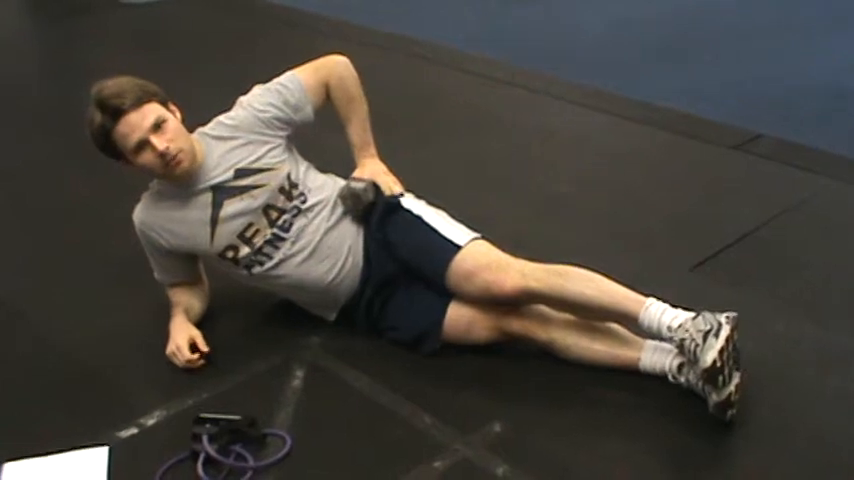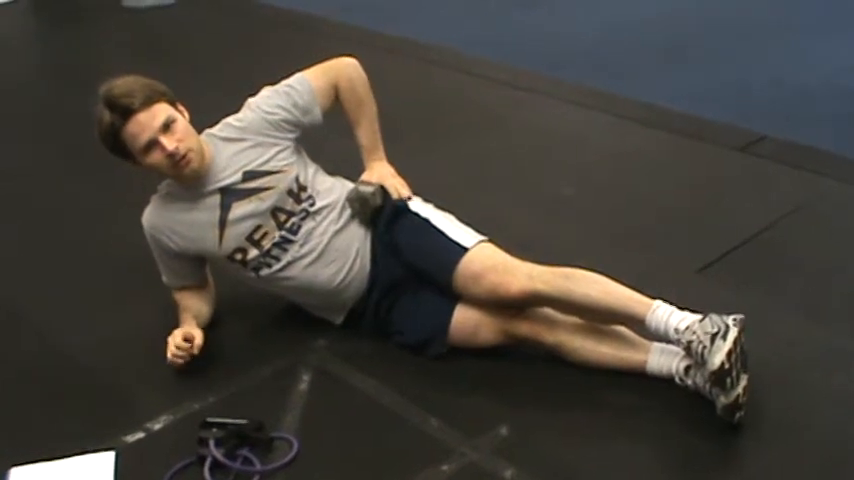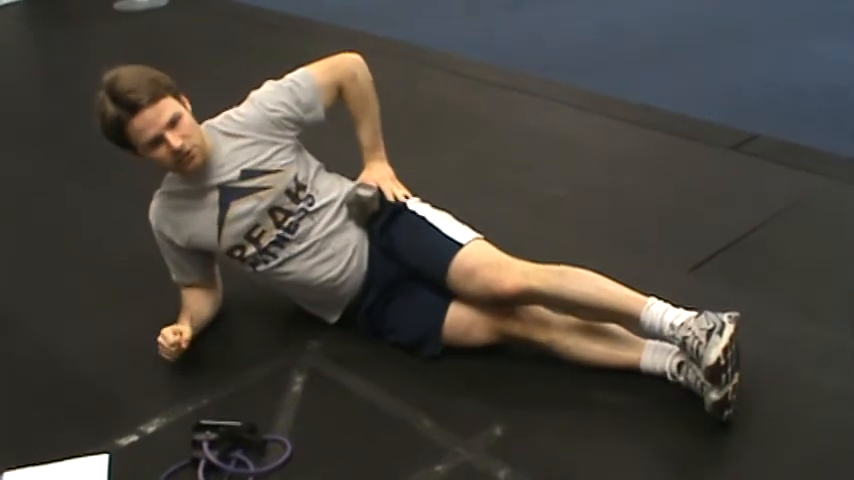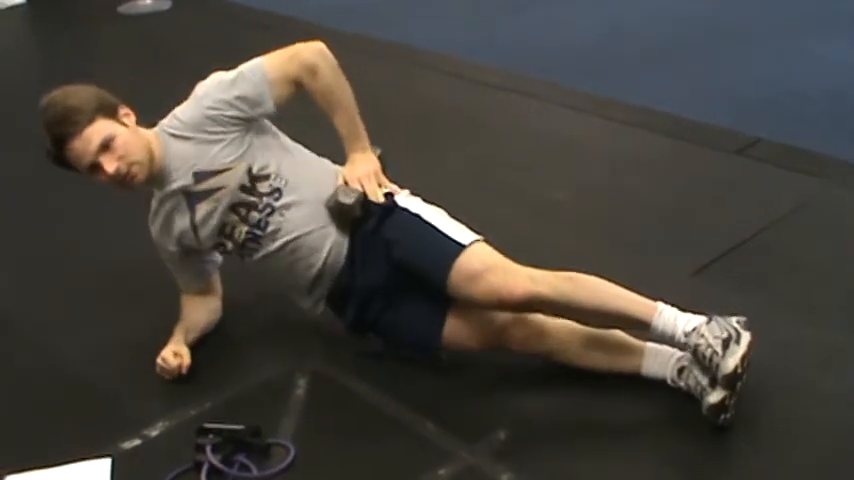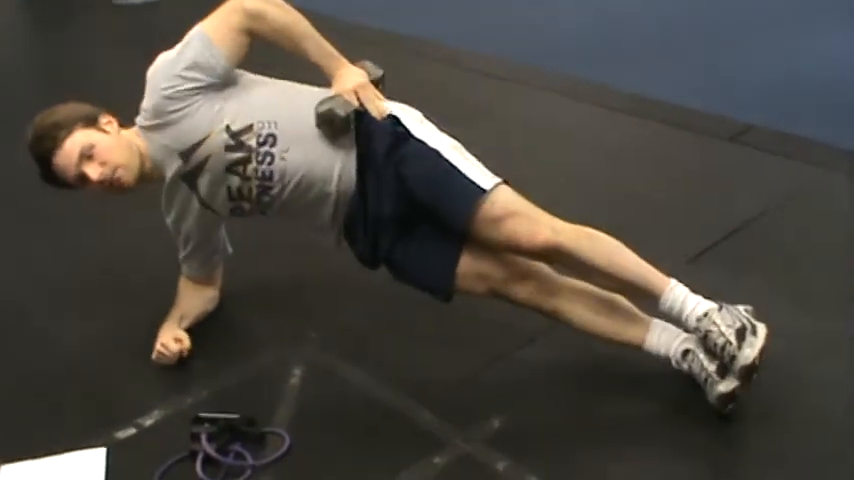
dt=1s
person 1, frame 1
left shoulder: (245, 120)
right shoulder: (155, 221)
left elbow: (337, 68)
right elbow: (189, 287)
left wrist: (368, 156)
right wrist: (180, 323)
left hip: (378, 223)
right hip: (359, 302)
left knee: (506, 281)
right knee: (509, 323)
left ankle: (681, 329)
right ankle: (676, 364)
person 1, frame 2
left shoulder: (253, 122)
right shoulder: (164, 223)
left elbow: (346, 70)
right elbow: (195, 291)
left wrist: (377, 160)
right wrist: (186, 328)
left hip: (384, 228)
right hip: (366, 305)
left knee: (511, 284)
right knee: (517, 325)
left ankle: (687, 330)
right ankle: (684, 367)
person 1, frame 3
left shoulder: (255, 117)
right shoulder: (169, 218)
left elbow: (349, 67)
right elbow: (203, 289)
left wrist: (376, 159)
right wrist: (182, 327)
left hip: (380, 223)
right hip: (363, 304)
left knee: (505, 282)
right knee: (515, 324)
left ankle: (684, 328)
right ankle: (678, 365)
person 1, frame 4
left shoulder: (205, 111)
right shoulder: (167, 224)
left elbow: (311, 58)
right elbow: (203, 296)
left wrist: (359, 151)
right wrist: (179, 342)
left hip: (374, 222)
right hip: (354, 294)
left knee: (511, 288)
right knee: (510, 333)
left ankle: (691, 332)
right ankle: (681, 370)
person 1, frame 5
left shoulder: (169, 89)
right shoulder: (185, 205)
right elbow: (204, 282)
left wrist: (340, 68)
right wrist: (173, 326)
left hip: (378, 146)
right hip: (369, 223)
left knee: (531, 236)
right knee: (512, 279)
left ankle: (702, 317)
right ankle: (688, 353)
